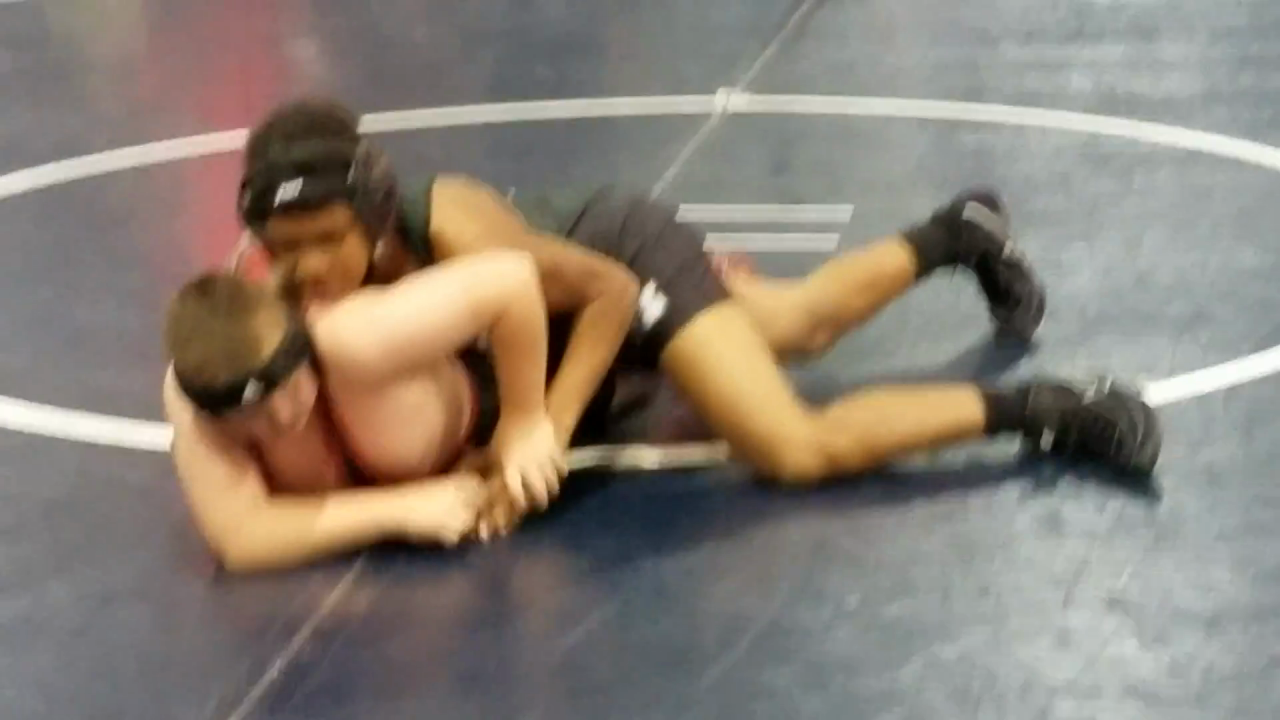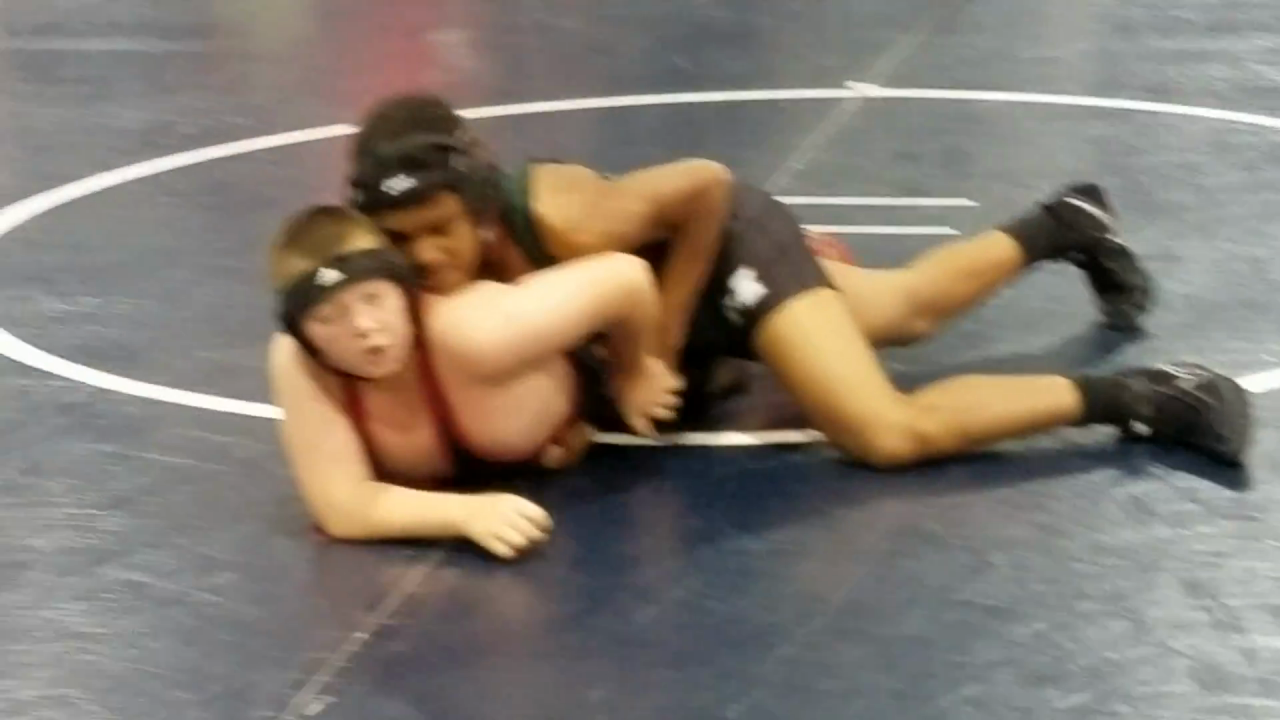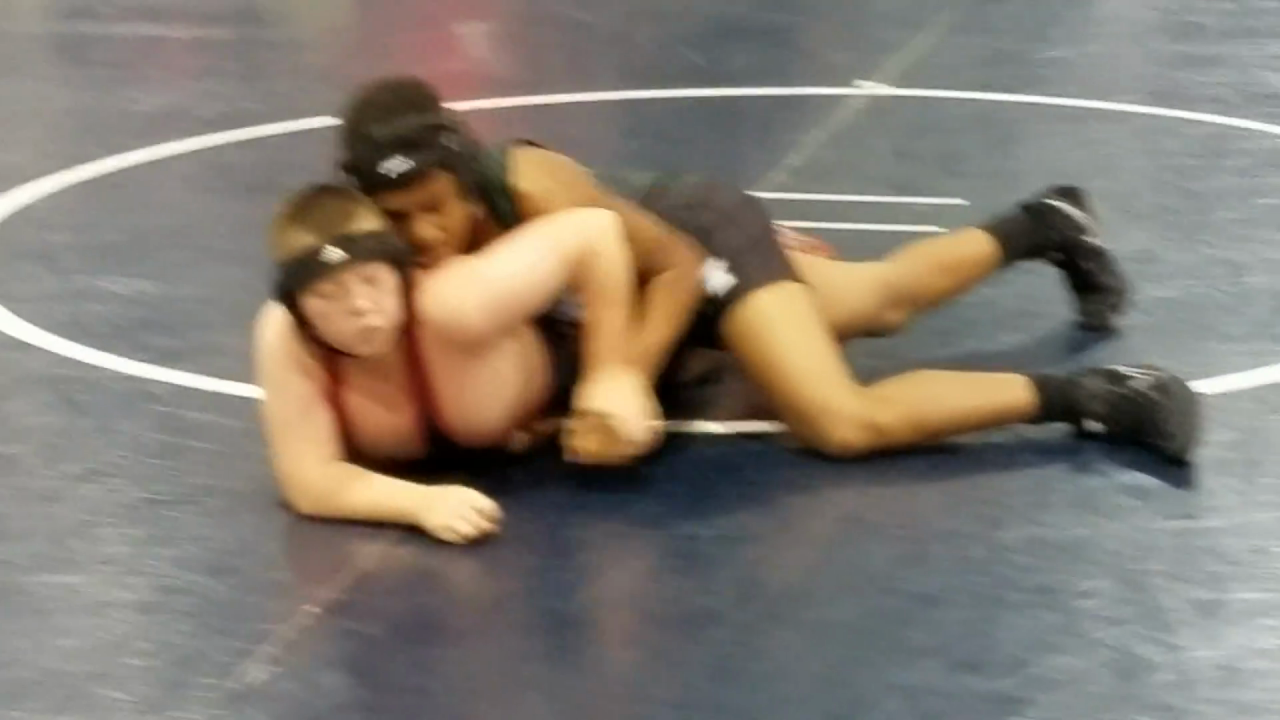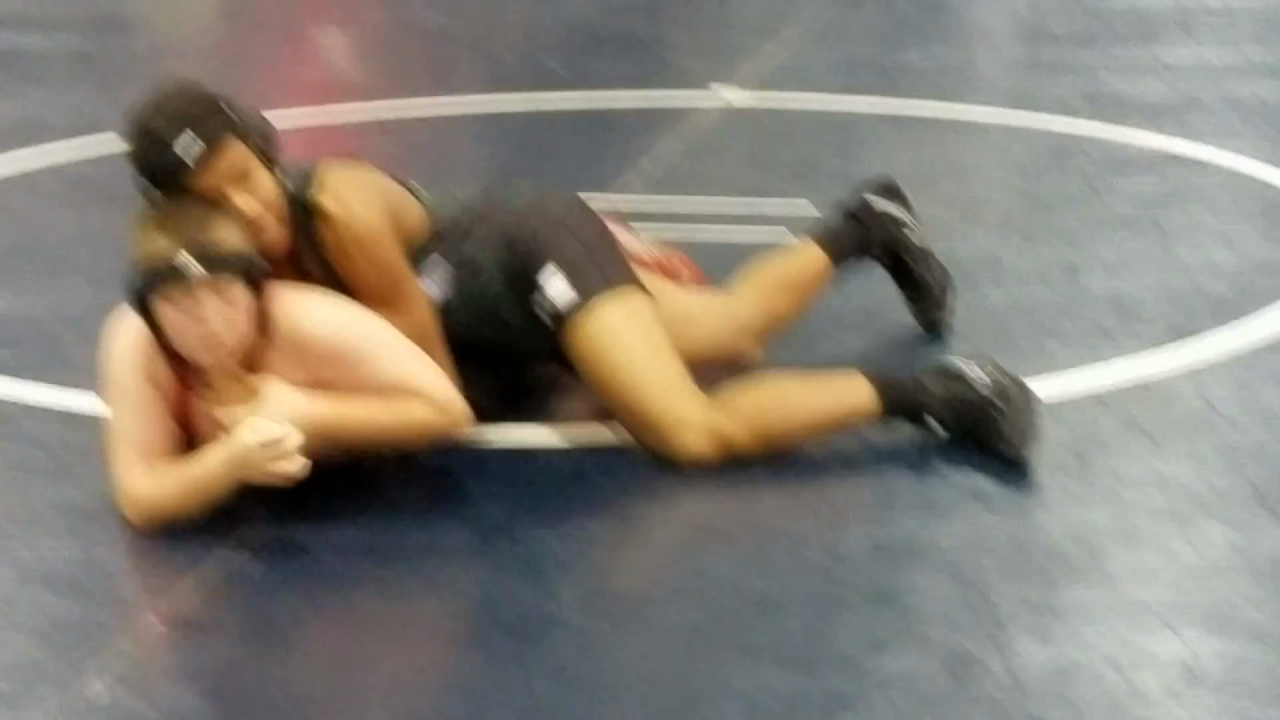
dt=0.4s
person 1, frame 1
left shoulder: (461, 238)
right shoulder: (306, 272)
left elbow: (610, 290)
left wrist: (543, 437)
left hip: (632, 258)
right hip: (592, 273)
left knee: (799, 450)
right knee: (812, 323)
left ankle: (1039, 411)
right ankle: (955, 234)
person 1, frame 2
left shoulder: (563, 223)
right shoulder: (420, 250)
left elbow: (708, 185)
left wrist: (660, 352)
left hip: (732, 242)
left knee: (890, 435)
right knee: (913, 308)
left ankle: (1132, 398)
right ankle: (1063, 226)
person 1, frame 3
left shoulder: (534, 194)
right shoulder: (409, 232)
left elbow: (674, 262)
left hip: (705, 236)
right hip: (672, 264)
left knee: (846, 425)
right knee: (888, 300)
left ankle: (1088, 397)
right ankle: (1041, 226)
person 1, frame 4
left shoulder: (342, 210)
left hip: (538, 254)
right hip: (499, 324)
left knee: (696, 434)
right knee: (738, 331)
left ankle: (929, 395)
right ankle: (863, 227)
person 2, frame 1
left shoulder: (353, 343)
right shoulder: (190, 396)
left elbow: (511, 278)
right elbow: (240, 541)
left wrist: (524, 420)
right wrist: (399, 507)
person 2, frame 2
left shoulder: (473, 333)
right shoulder: (294, 364)
left elbow: (627, 276)
right elbow: (340, 508)
left wrist: (635, 372)
right wrist: (467, 513)
person 2, frame 3
left shoulder: (454, 308)
right shoulder: (283, 339)
left elbow: (595, 231)
right elbow: (309, 485)
left wrist: (616, 374)
right wrist: (423, 502)
person 2, frame 4
left shoulder: (311, 327)
right shoulder: (134, 346)
left elbow: (451, 414)
right elbow: (139, 499)
left wrist: (311, 416)
right wrist: (231, 462)
